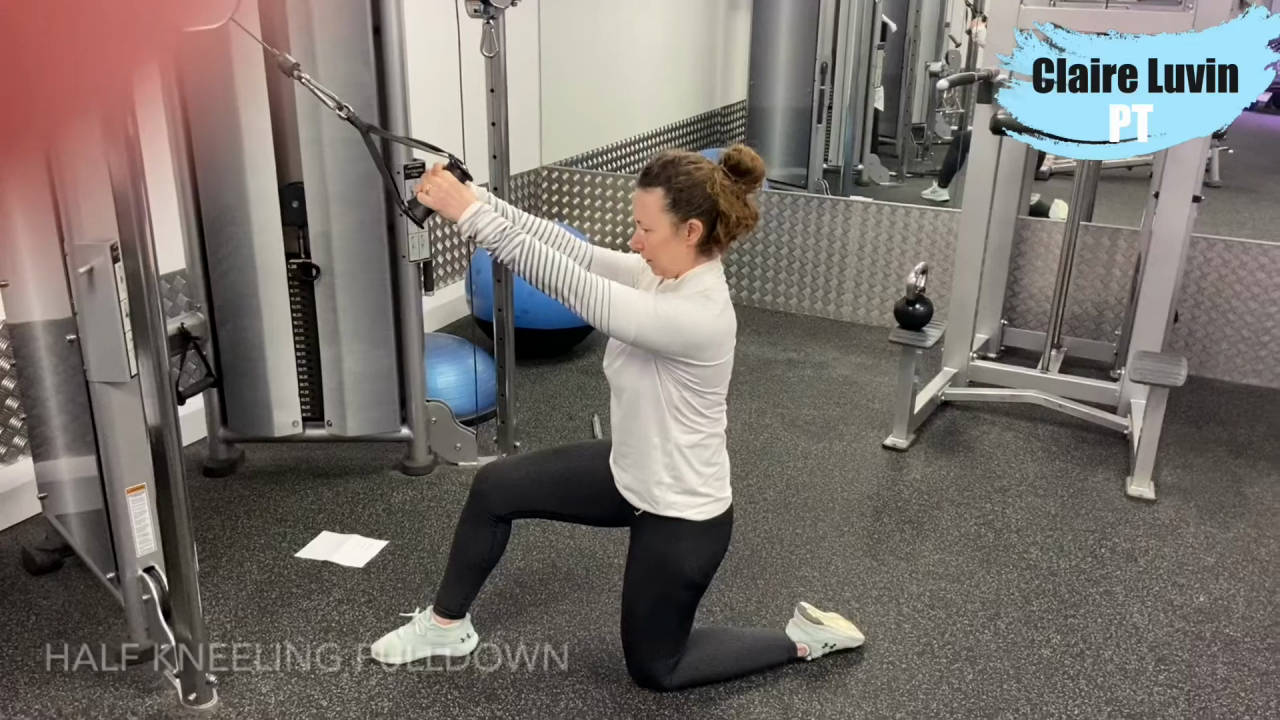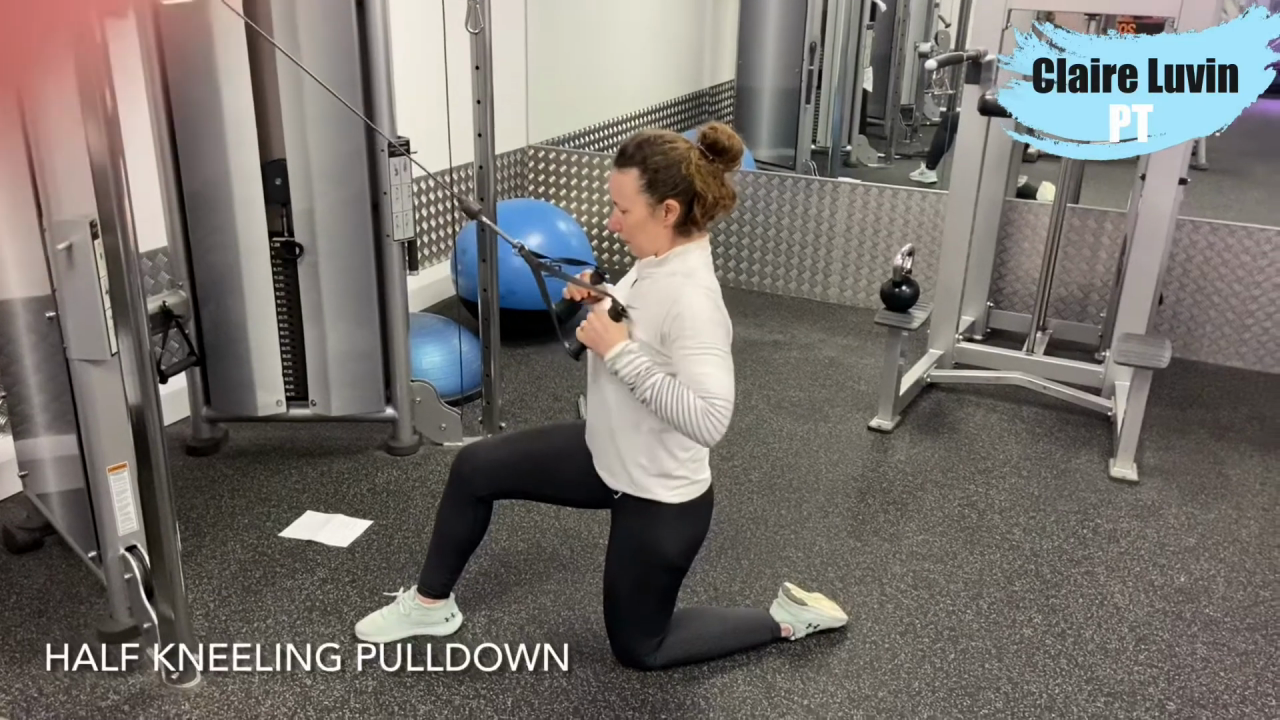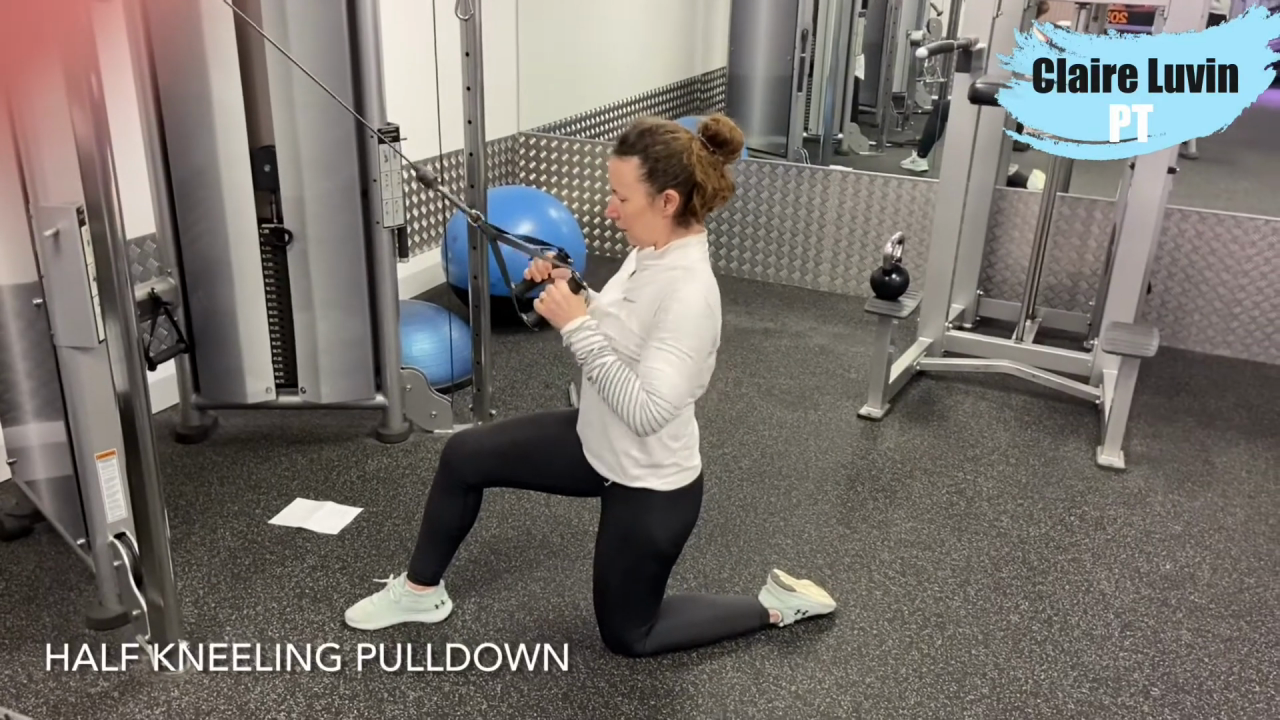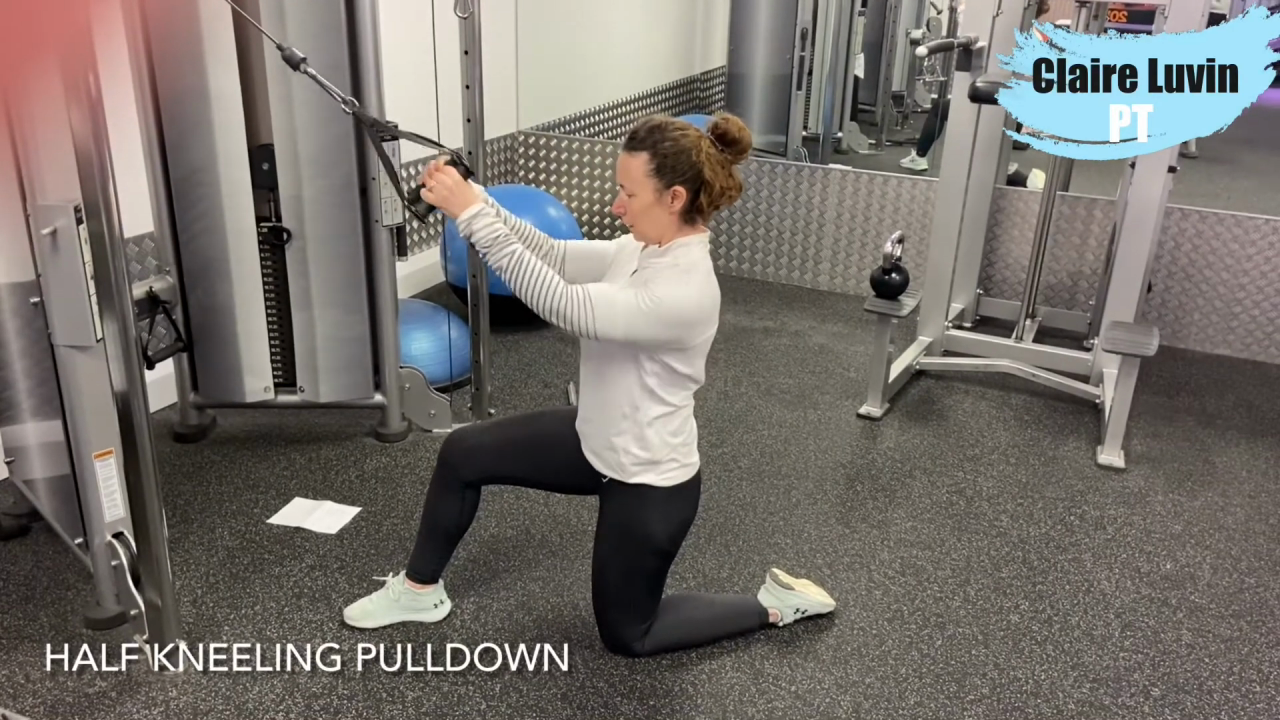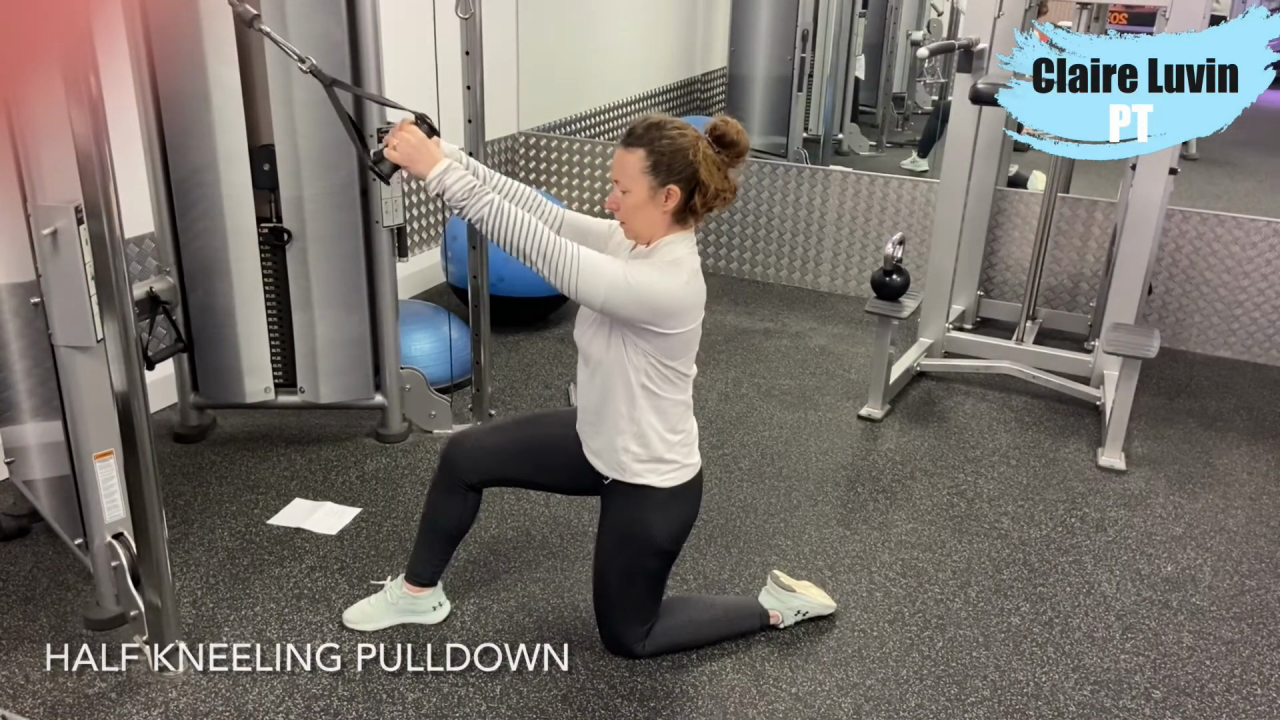
dt=1s
person 1, frame 1
left shoulder: (699, 314)
right shoulder: (668, 272)
left elbow: (575, 287)
right elbow: (572, 250)
left wrist: (473, 216)
right wrist: (476, 197)
left hip: (682, 515)
right hip: (631, 471)
left knee: (654, 667)
right knee: (495, 487)
left ankle: (805, 637)
right ankle: (446, 624)
person 1, frame 2
left shoulder: (692, 297)
right shoulder: (660, 262)
left elbow: (707, 420)
left wrist: (619, 352)
right wrist: (602, 302)
left hip: (661, 496)
right hip: (609, 454)
left knee: (637, 646)
right knee: (474, 468)
left ankle: (789, 618)
right ankle: (430, 605)
person 1, frame 3
left shoulder: (688, 293)
right shoulder: (652, 255)
left elbow: (646, 412)
left wrist: (576, 326)
right wrist: (572, 293)
left hip: (651, 485)
right hip: (600, 443)
left knee: (627, 633)
right knee: (465, 456)
left ankle: (777, 604)
right ankle: (420, 591)
person 1, frame 4
left shoulder: (685, 290)
right shoulder: (649, 247)
left elbow: (561, 304)
right elbow: (556, 257)
left wrist: (473, 217)
right wrist: (477, 201)
left hip: (650, 483)
right hip: (599, 439)
left knee: (626, 633)
right knee: (464, 452)
left ankle: (775, 603)
right ankle: (419, 590)
person 1, frame 5
left shoulder: (667, 283)
right shoulder: (642, 240)
left elbow: (541, 247)
right elbow: (544, 213)
left wrist: (440, 173)
right wrist: (445, 155)
left hip: (652, 483)
right hip: (599, 440)
left knee: (627, 635)
right knee: (465, 457)
left ankle: (777, 606)
right ankle: (418, 592)
